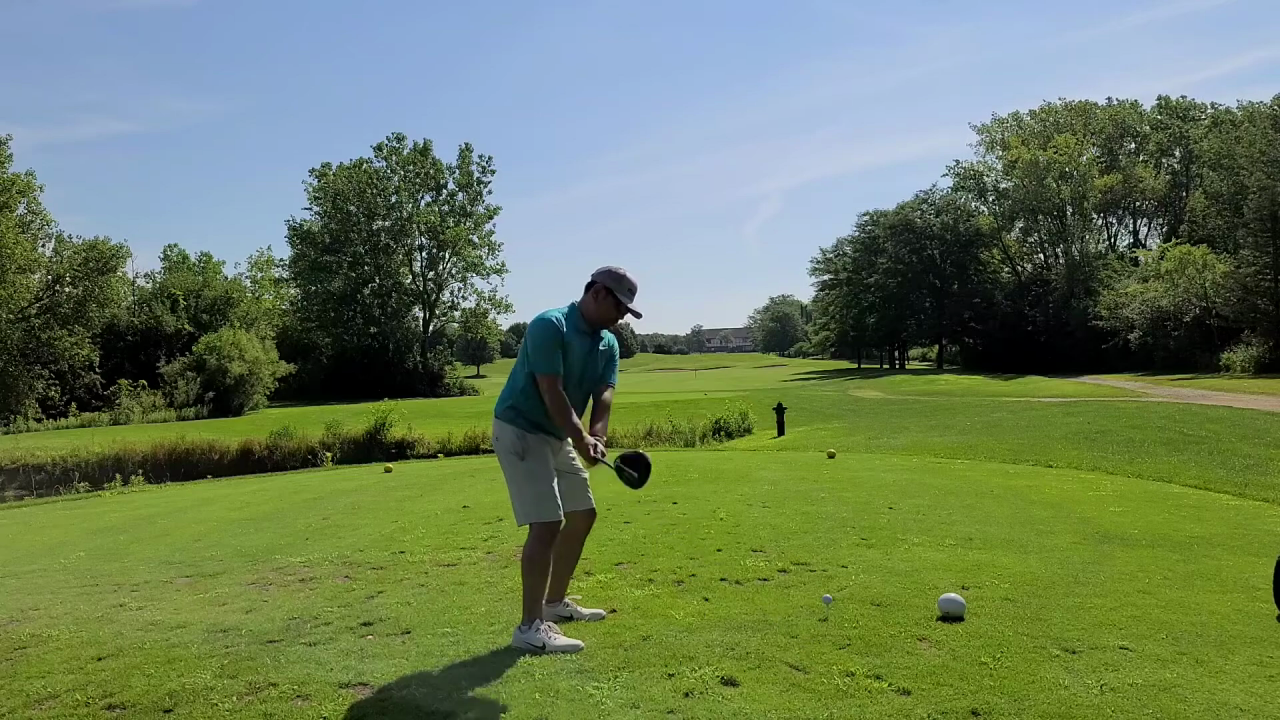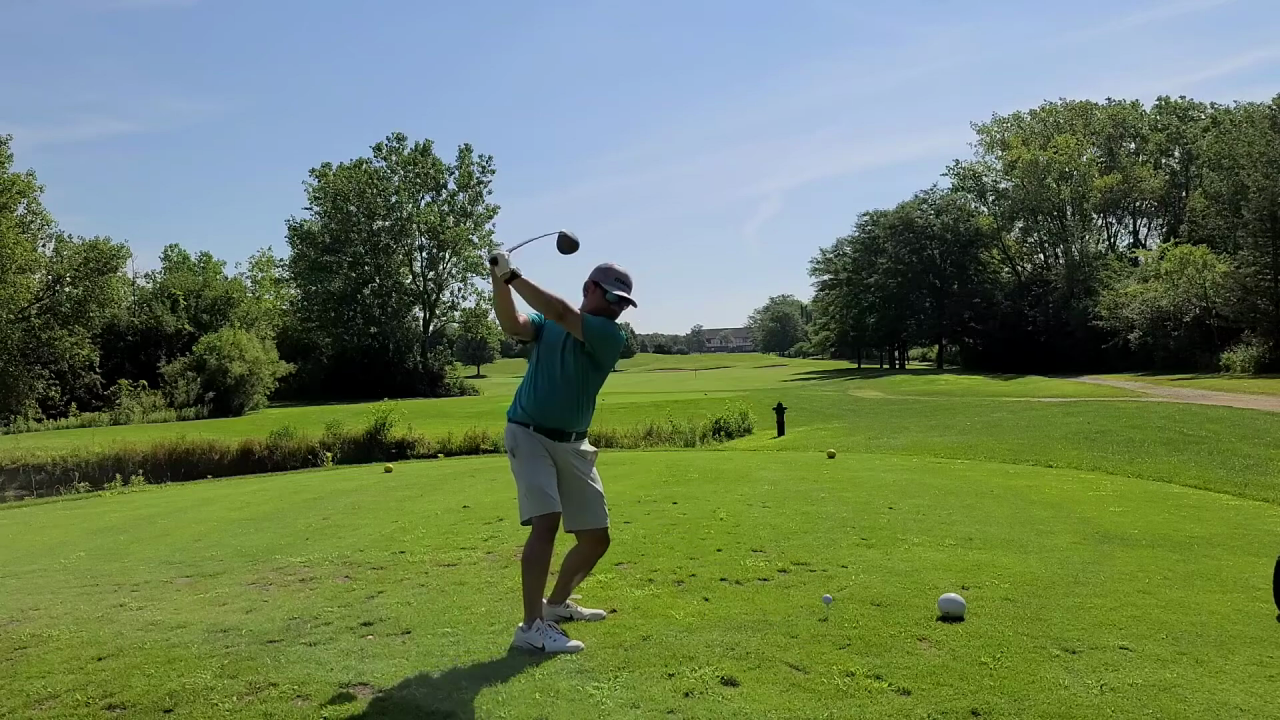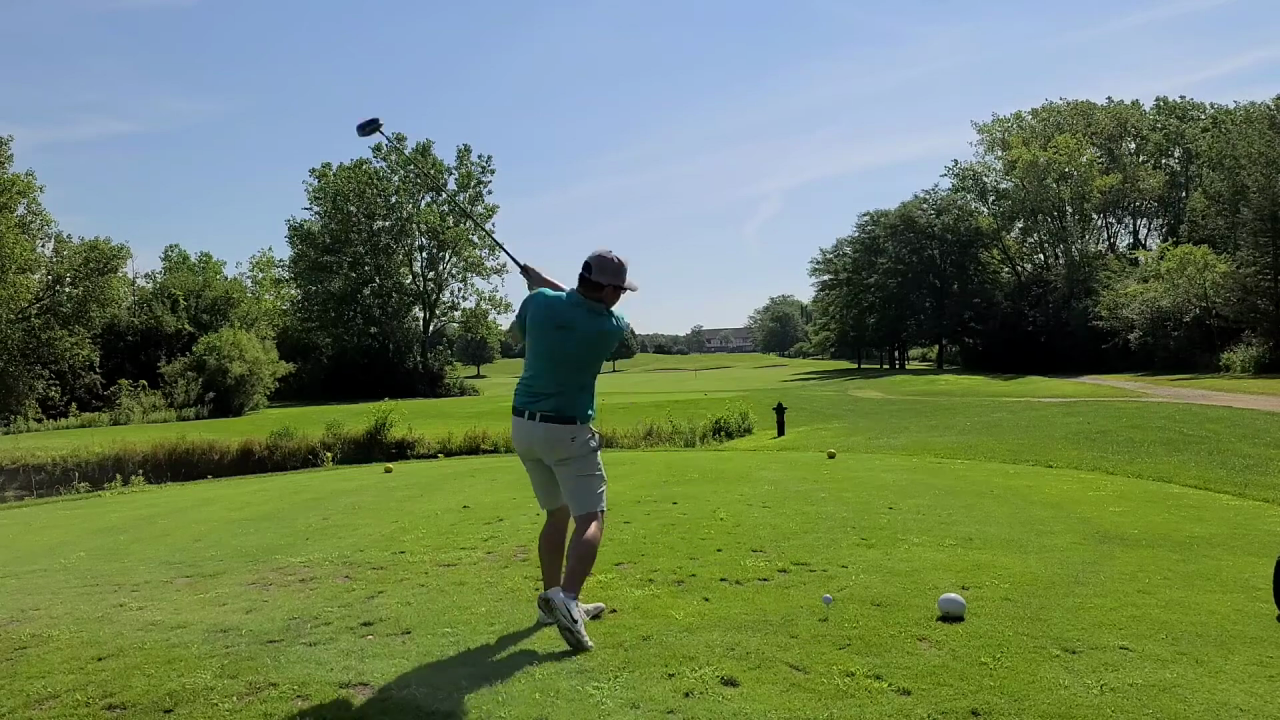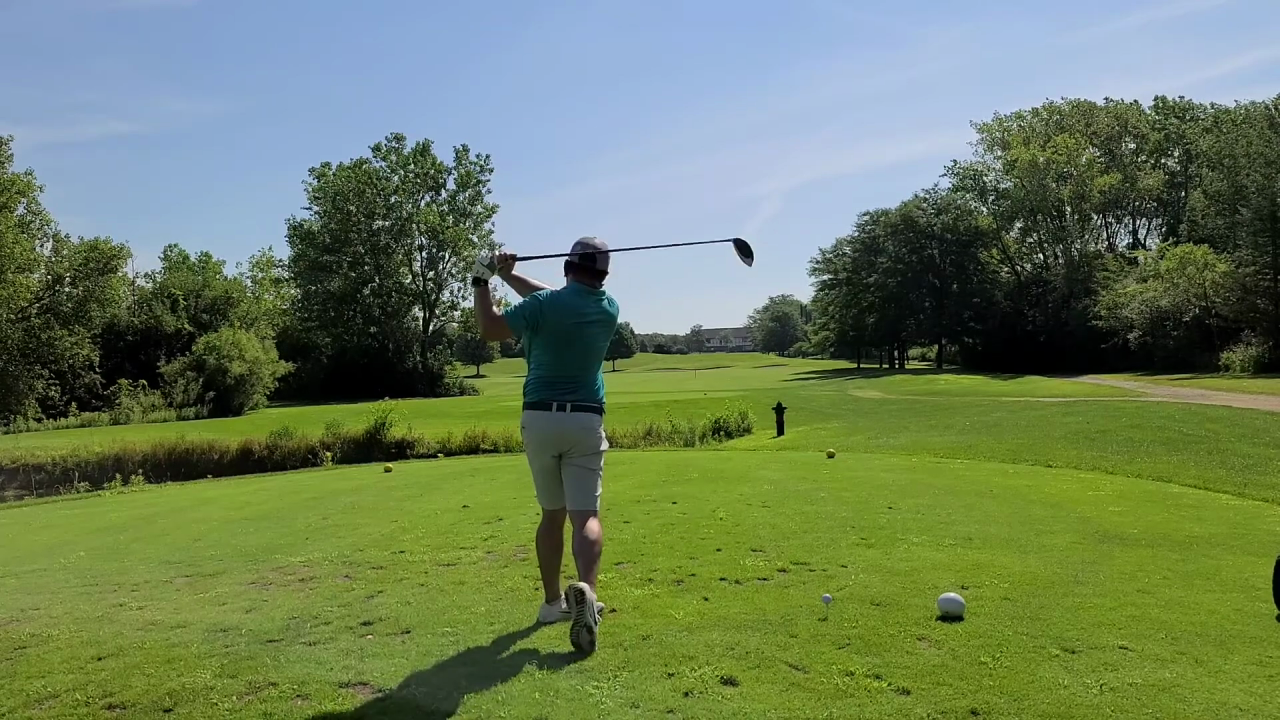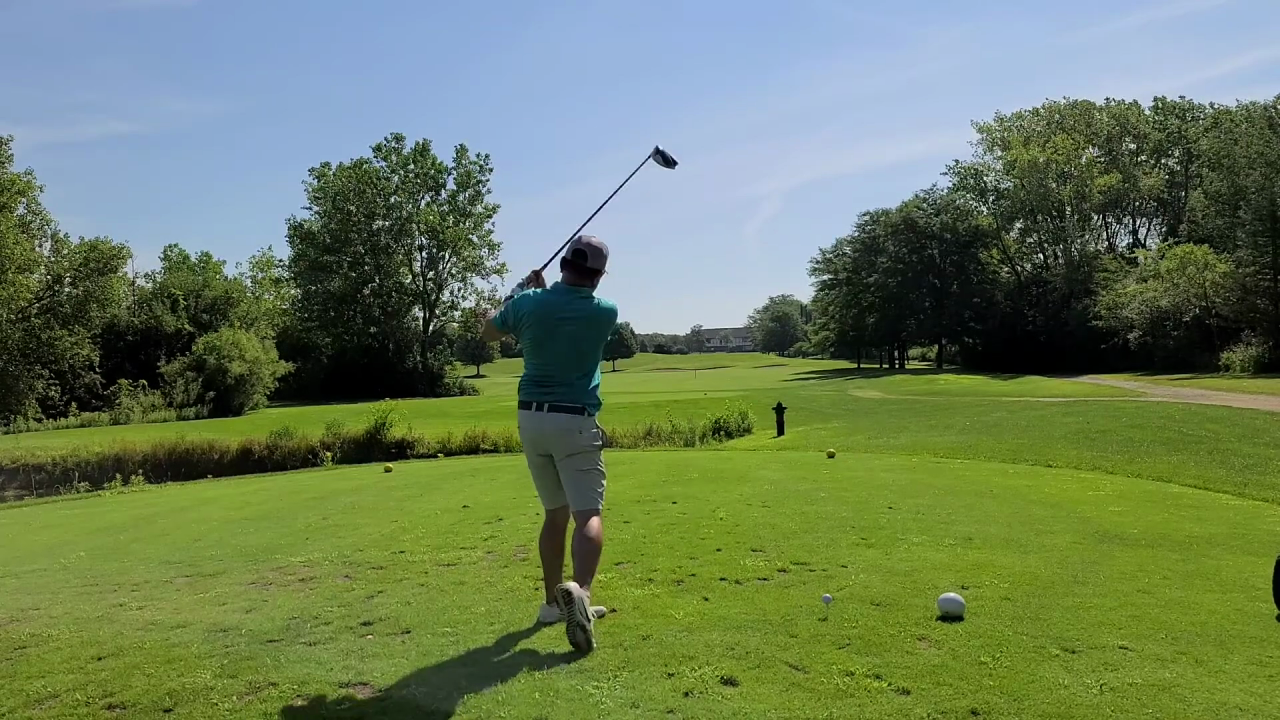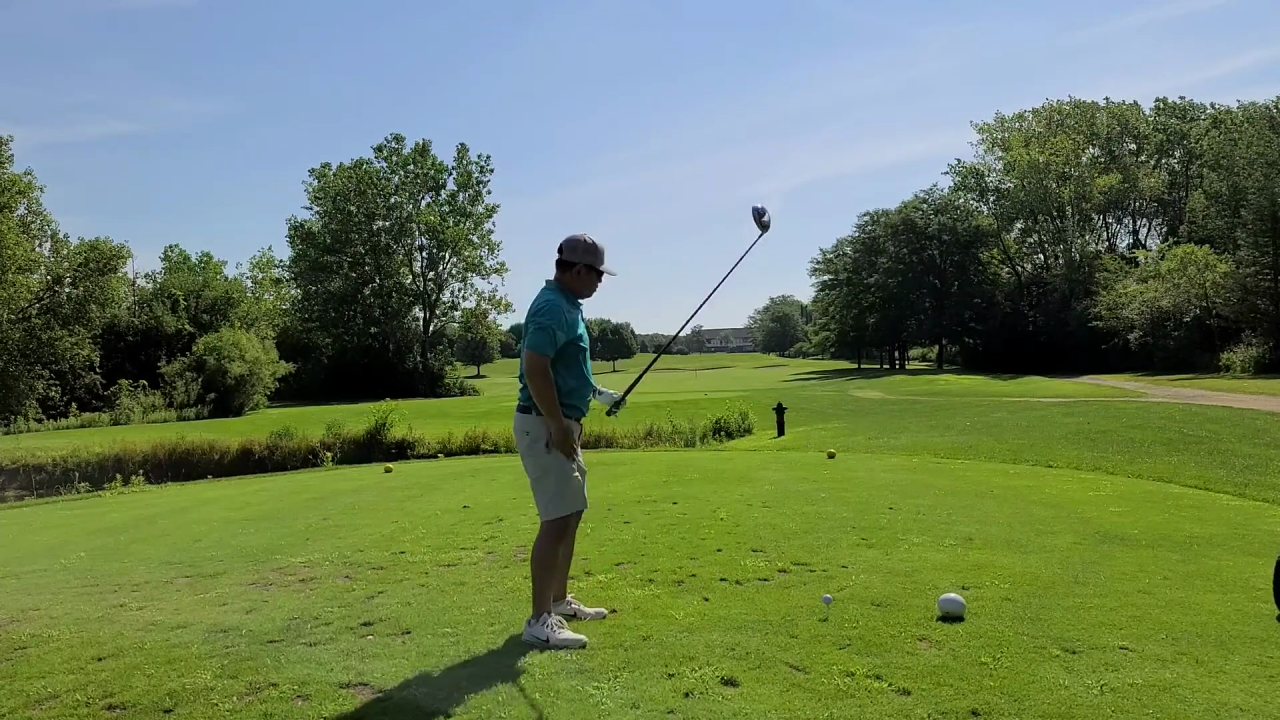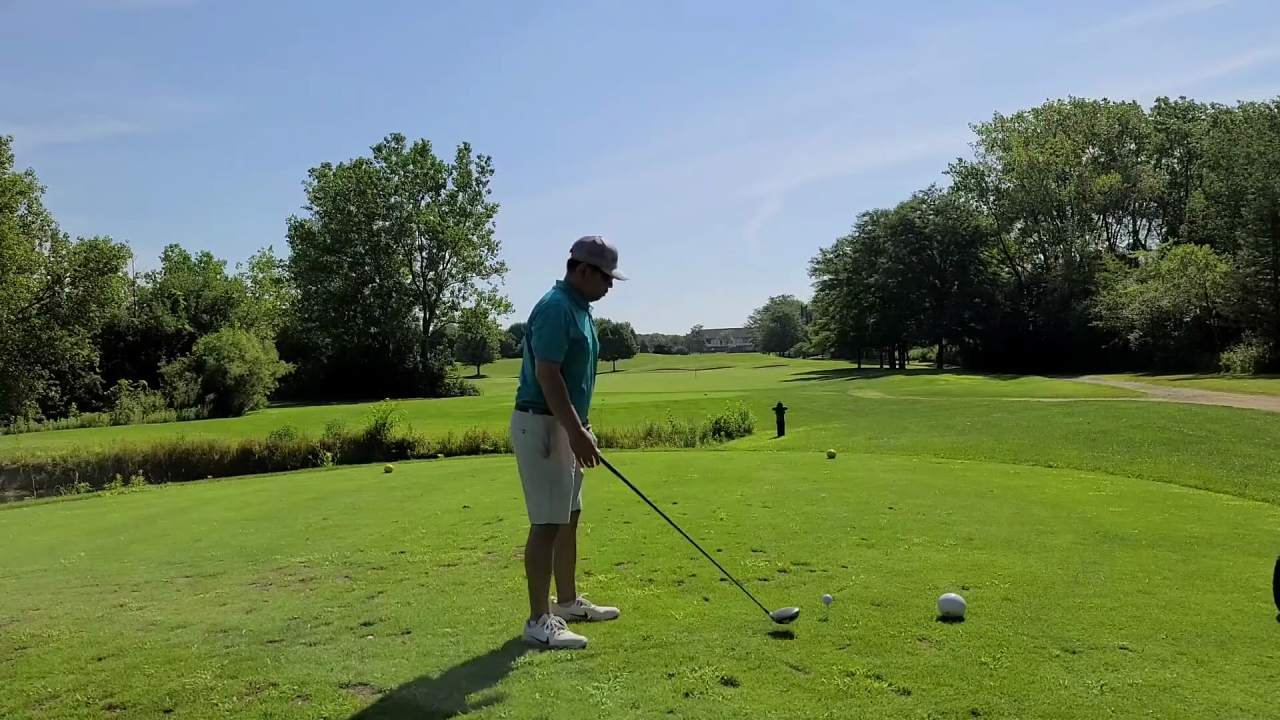
dt=0.5s
person 1, frame 1
left shoulder: (608, 343)
right shoulder: (549, 325)
left elbow: (604, 396)
right elbow: (551, 392)
left wrist: (597, 438)
right wrist: (580, 436)
left hip: (554, 438)
right hip: (521, 433)
left knee: (581, 517)
right knee: (546, 524)
left ankle: (555, 602)
right ankle: (531, 626)
person 1, frame 2
left shoulder: (610, 336)
right shoulder: (545, 320)
left elbow: (563, 315)
right elbow: (513, 325)
left wrist: (515, 279)
right wrist: (499, 284)
left hip: (573, 445)
right hip: (527, 434)
left knee: (597, 536)
right knee: (546, 520)
left ankle: (557, 601)
right ankle: (532, 625)
person 1, frame 3
left shoulder: (539, 302)
right shoulder: (611, 327)
left elbow: (521, 333)
right wrist: (536, 275)
left hip: (524, 426)
right hip: (567, 432)
left knee: (558, 512)
right knee: (590, 519)
left ankle: (556, 596)
right ankle: (566, 596)
person 1, frame 4
left shoulder: (546, 305)
right shoulder: (610, 309)
left elbow: (489, 329)
left wrist: (482, 280)
right wrist: (509, 275)
left hip: (539, 419)
right hip: (585, 422)
left knee: (553, 512)
right knee: (585, 514)
left ankle: (553, 601)
right ankle: (585, 590)
person 1, frame 5
left shoulder: (528, 303)
right shoulder: (605, 312)
left elbow: (489, 332)
left hip: (532, 418)
right hip: (575, 423)
left knee: (556, 512)
right knee: (587, 513)
left ankle: (554, 601)
right ankle: (579, 591)
person 1, frame 6
left shoulder: (564, 304)
right shoulder: (553, 306)
right elbow: (534, 366)
left wrist: (596, 392)
right wrist: (556, 425)
left hip: (563, 423)
right hip: (546, 427)
left knee: (571, 514)
right knee: (558, 519)
left ankle: (559, 600)
right ankle: (540, 621)
person 1, frame 7
left shoulder: (579, 308)
right shoulder: (556, 308)
right elbow: (547, 375)
left wrist: (581, 426)
right wrist: (577, 431)
left hip: (561, 425)
right hip: (541, 425)
left knee: (567, 519)
right knee: (547, 523)
left ankle: (568, 602)
right ankle: (539, 622)
